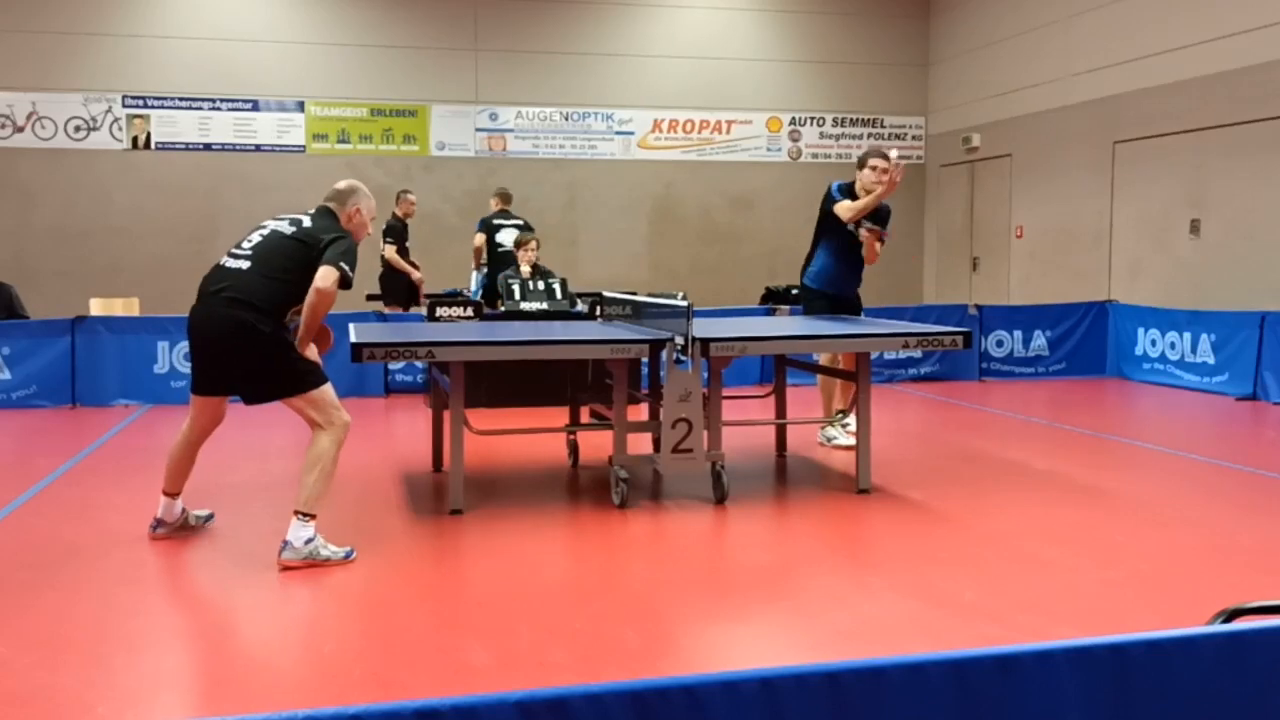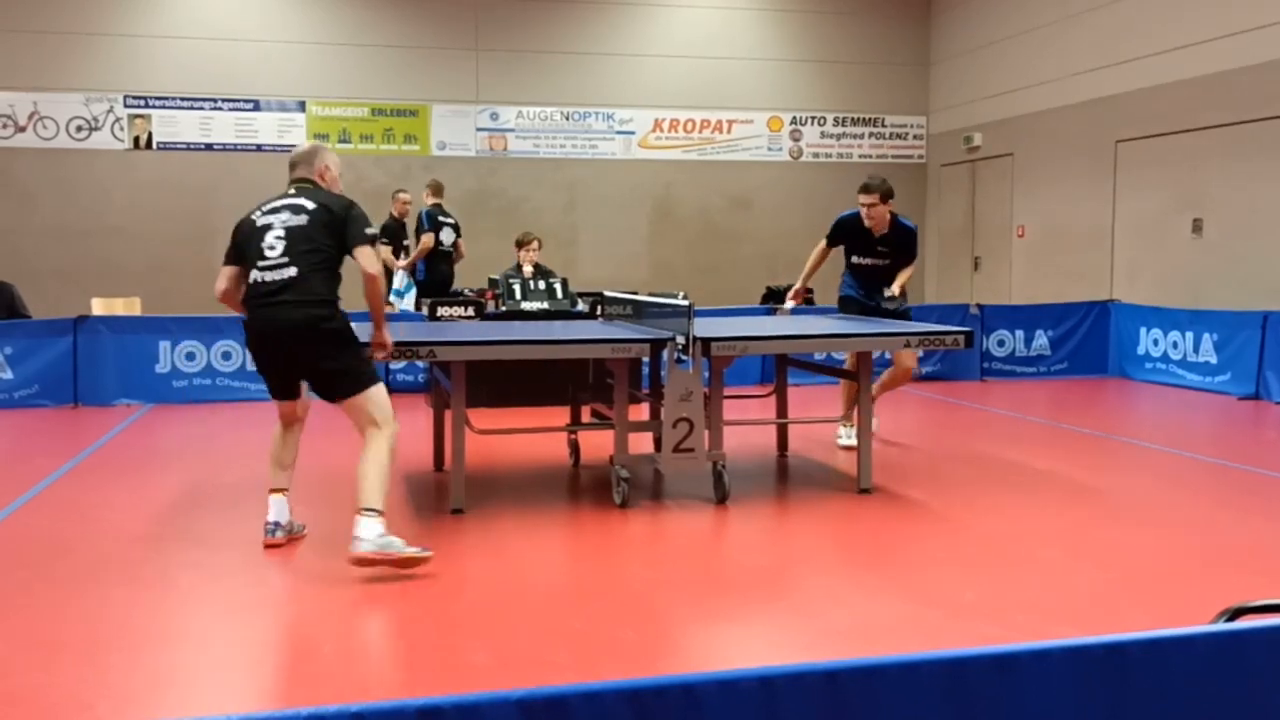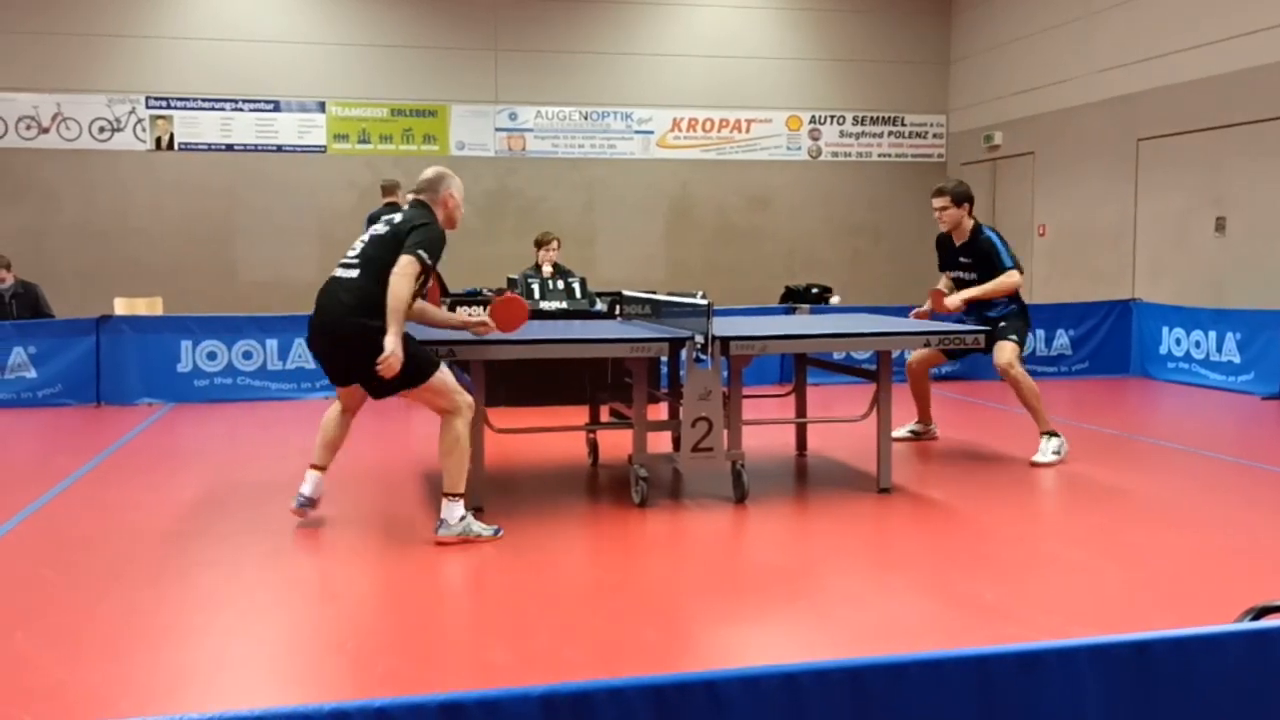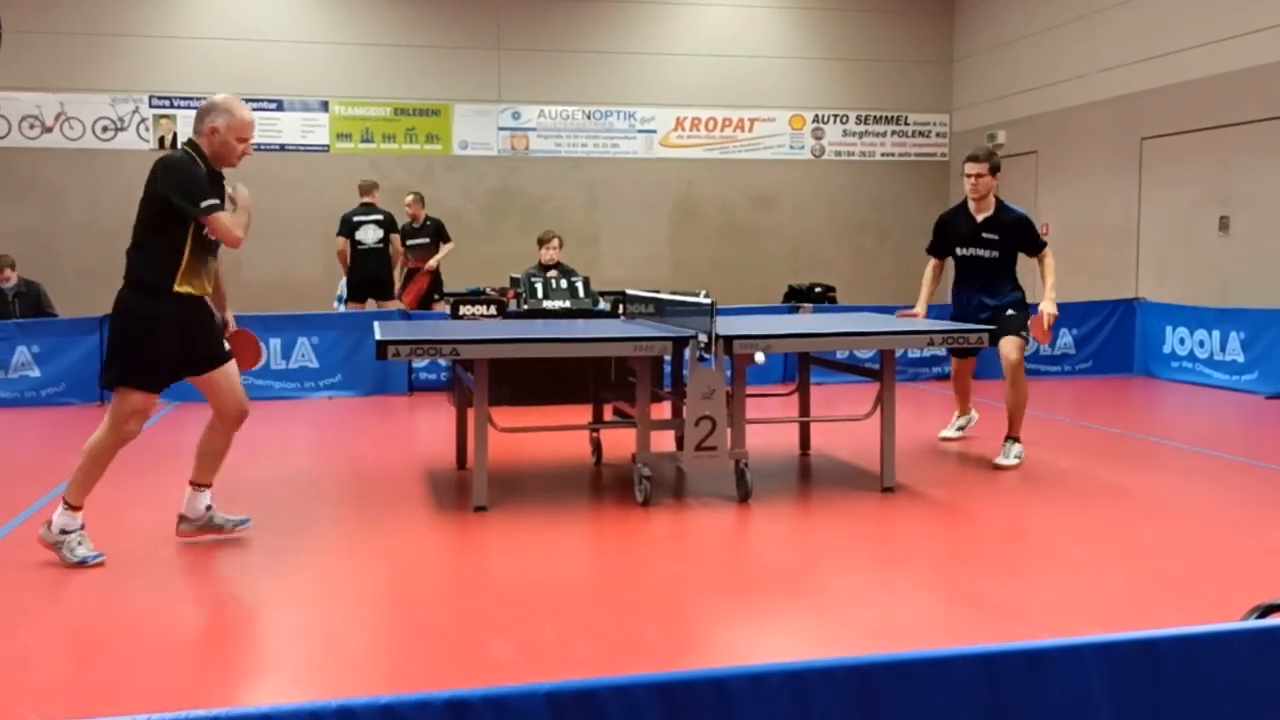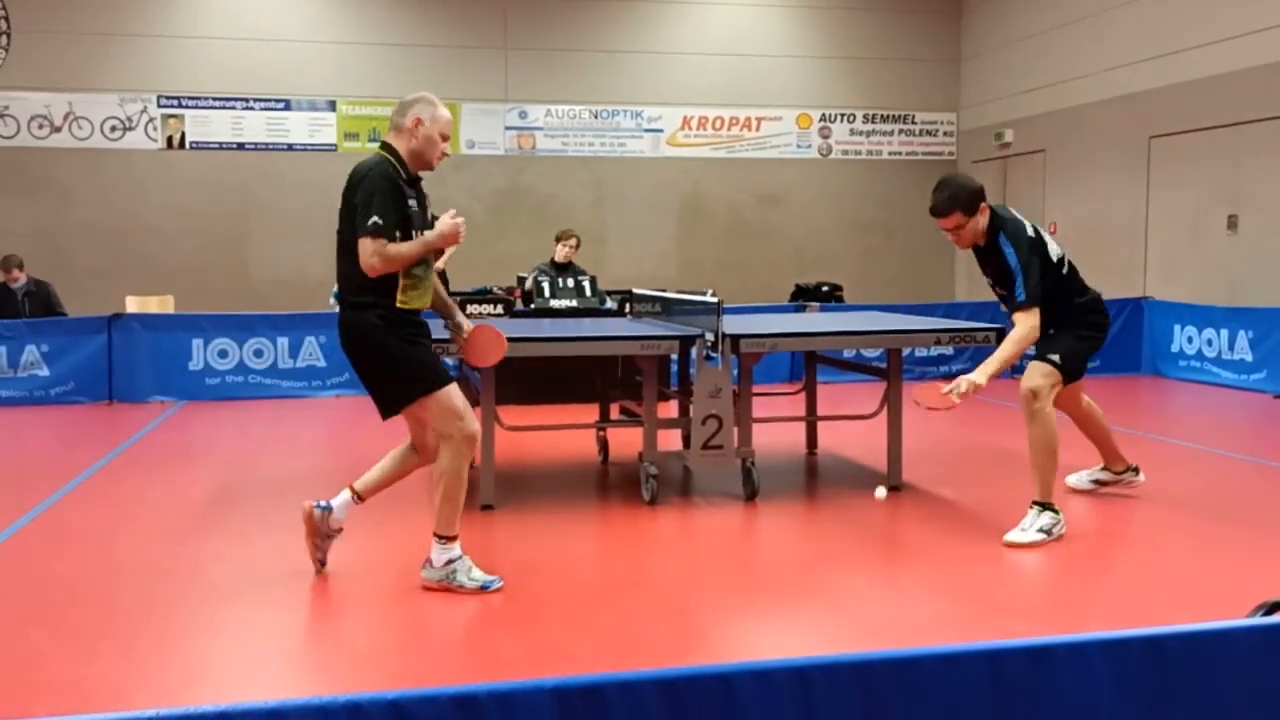
dt=1s
person 1, frame 1
left shoulder: (284, 225)
right shoulder: (340, 240)
right elbow: (323, 287)
right wrist: (304, 342)
left hip: (206, 316)
right hip: (248, 327)
left knee: (202, 422)
right knee: (332, 422)
left ankle: (168, 514)
right ankle: (300, 539)
person 1, frame 2
left shoulder: (253, 218)
right shoulder: (340, 208)
left elbow: (224, 290)
right elbow: (371, 270)
right wrist: (380, 327)
left hip: (262, 328)
right hip: (316, 325)
left knee: (290, 417)
right knee: (379, 425)
left ankle: (277, 518)
right ankle: (370, 534)
person 1, frame 3
left shoulder: (395, 223)
right shoulder: (428, 230)
right elbow: (400, 276)
left wrist: (467, 322)
right wrist: (394, 337)
left hip: (325, 326)
right hip: (361, 329)
left knee: (349, 401)
right knee: (458, 407)
left ankle: (309, 491)
right ankle: (453, 517)
person 1, frame 4
left shoulder: (209, 176)
right shoulder: (179, 169)
right elbow: (232, 235)
left wrist: (223, 306)
right wrist: (242, 204)
left hip: (189, 311)
right hip: (150, 310)
left knee: (233, 408)
right knee: (125, 424)
left ankle: (196, 509)
right ankle: (64, 523)
person 1, frame 5
left shoulder: (412, 185)
right shoulder: (375, 177)
right elbow: (374, 262)
left wrist: (454, 317)
right wrist: (436, 238)
left hip: (399, 326)
right hip: (378, 327)
left knee: (428, 445)
right knee: (461, 430)
left ankle: (334, 511)
right ankle: (444, 560)
person 2, frame 1
left shoulder: (883, 210)
right shoulder: (838, 191)
left elbow: (871, 258)
right elbow: (847, 214)
left wrist: (871, 242)
right wrist: (882, 193)
left hip: (847, 291)
right hip: (818, 287)
left knee: (852, 356)
right knee: (830, 352)
left ankle: (842, 414)
right ankle: (828, 427)
person 2, frame 2
left shoulder: (906, 231)
right shoulder: (848, 222)
left elbow: (908, 265)
right elbow: (825, 247)
left wrist: (898, 285)
right wrist: (802, 282)
left hip: (890, 302)
right hip: (856, 298)
left knee: (907, 368)
right knee: (857, 354)
left ankle: (869, 397)
right ankle: (846, 423)
person 2, frame 3
left shoulder: (988, 240)
right shoulder: (944, 241)
left elbow: (1013, 280)
left wrist: (964, 296)
right wrist: (929, 307)
left hip: (1007, 317)
right hip: (971, 320)
left knee: (1006, 363)
right knee: (915, 363)
left ankle: (1051, 437)
right ankle: (925, 424)
person 2, frame 4
left shoulder: (1015, 220)
right shoulder: (949, 221)
left elbow: (1045, 257)
right elbow: (935, 265)
left wrist: (1049, 298)
right wrist: (922, 305)
left hip: (1007, 305)
right hip: (966, 308)
left knee: (1012, 359)
right knee: (959, 373)
left ankle: (1014, 440)
right ankle: (965, 414)
person 2, frame 5
left shoulder: (1012, 247)
right shoulder: (985, 229)
left elbow: (1027, 327)
left wrist: (983, 373)
left hip: (1080, 318)
right hip: (1062, 316)
left knee: (1033, 389)
right knee: (1067, 396)
left ankle: (1046, 510)
right ankle: (1119, 468)
